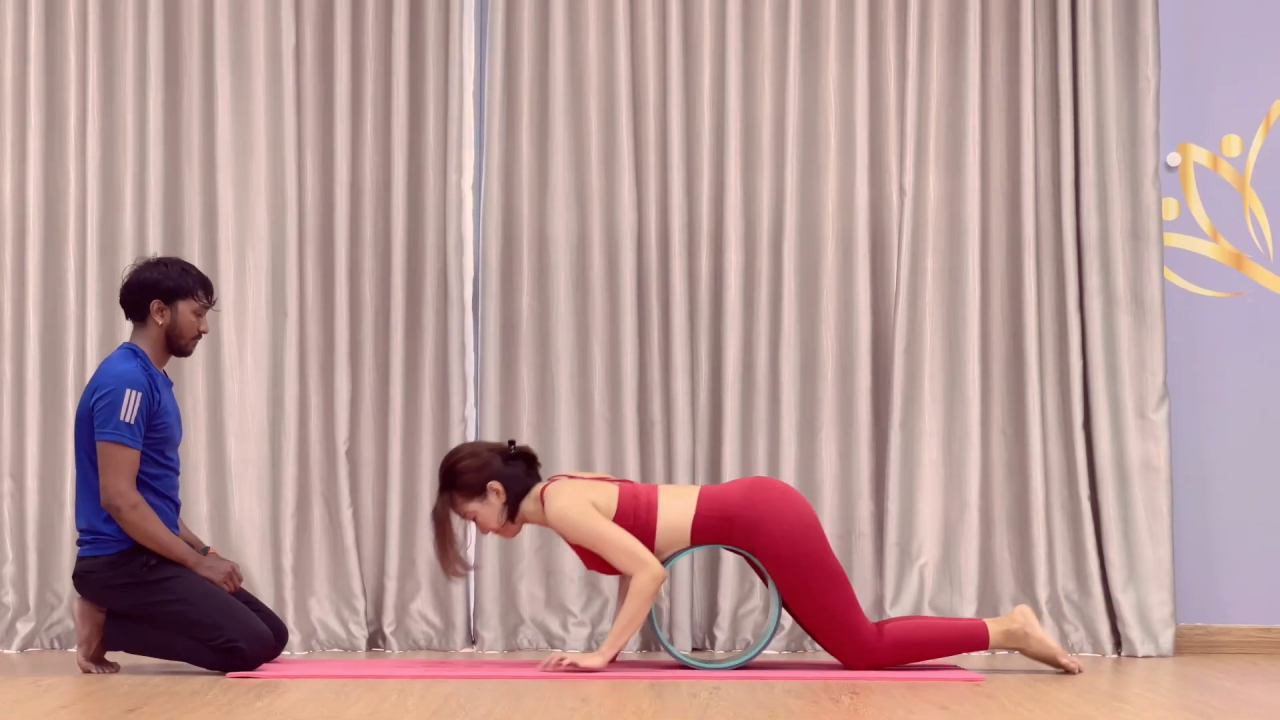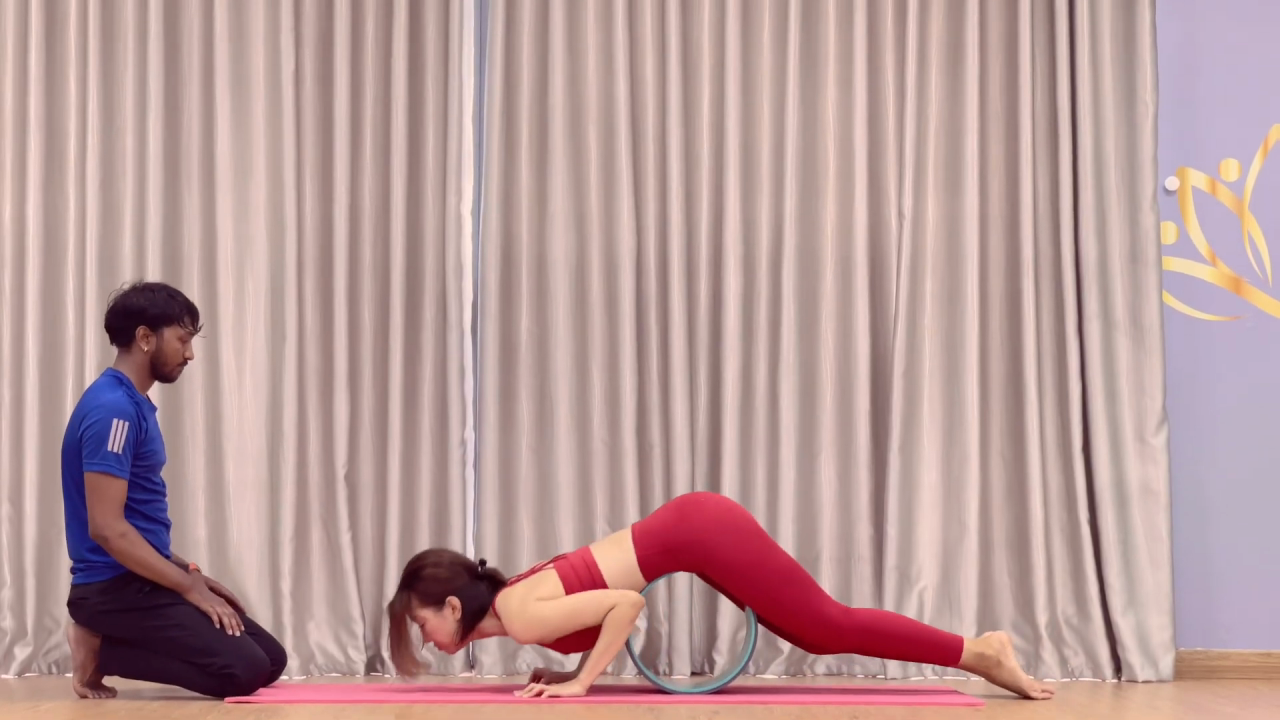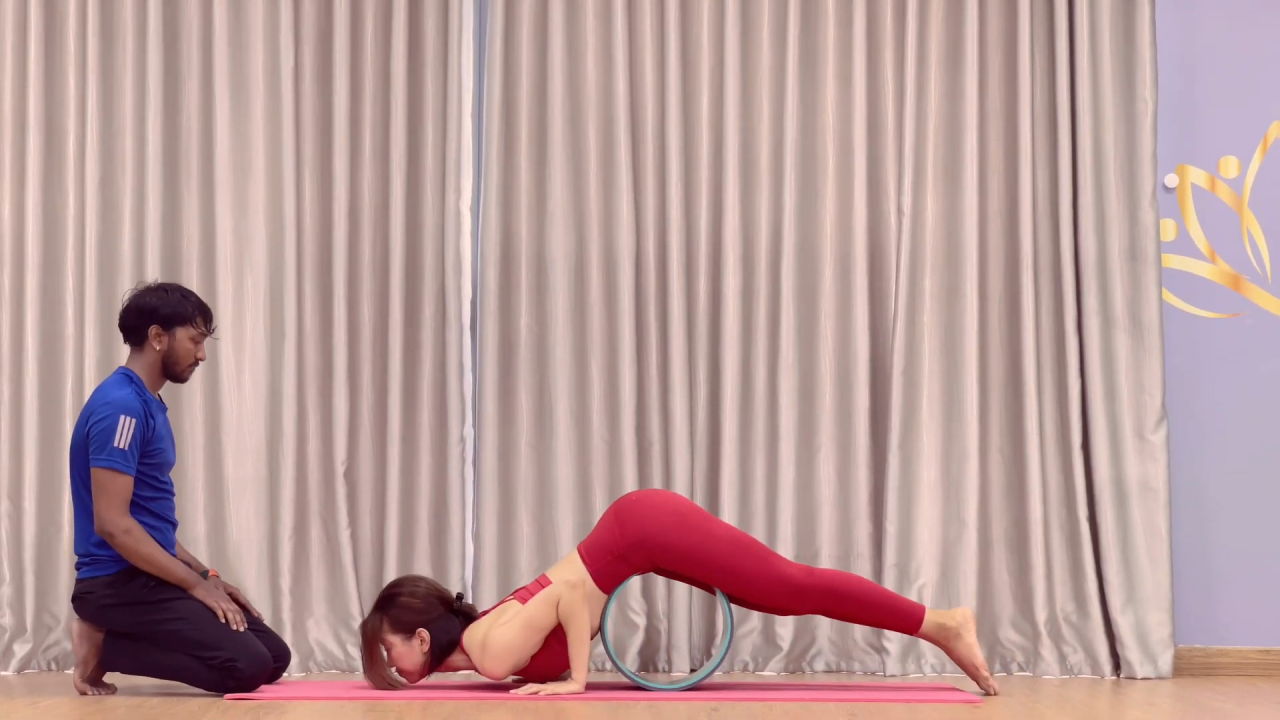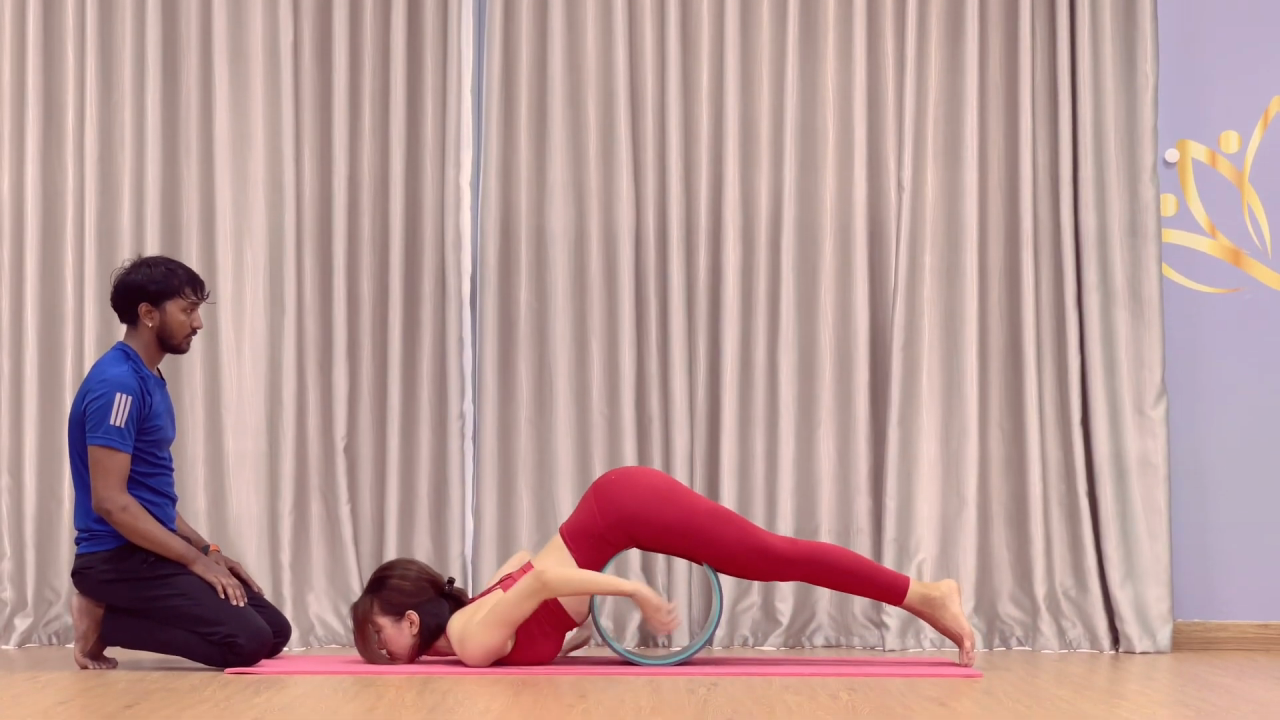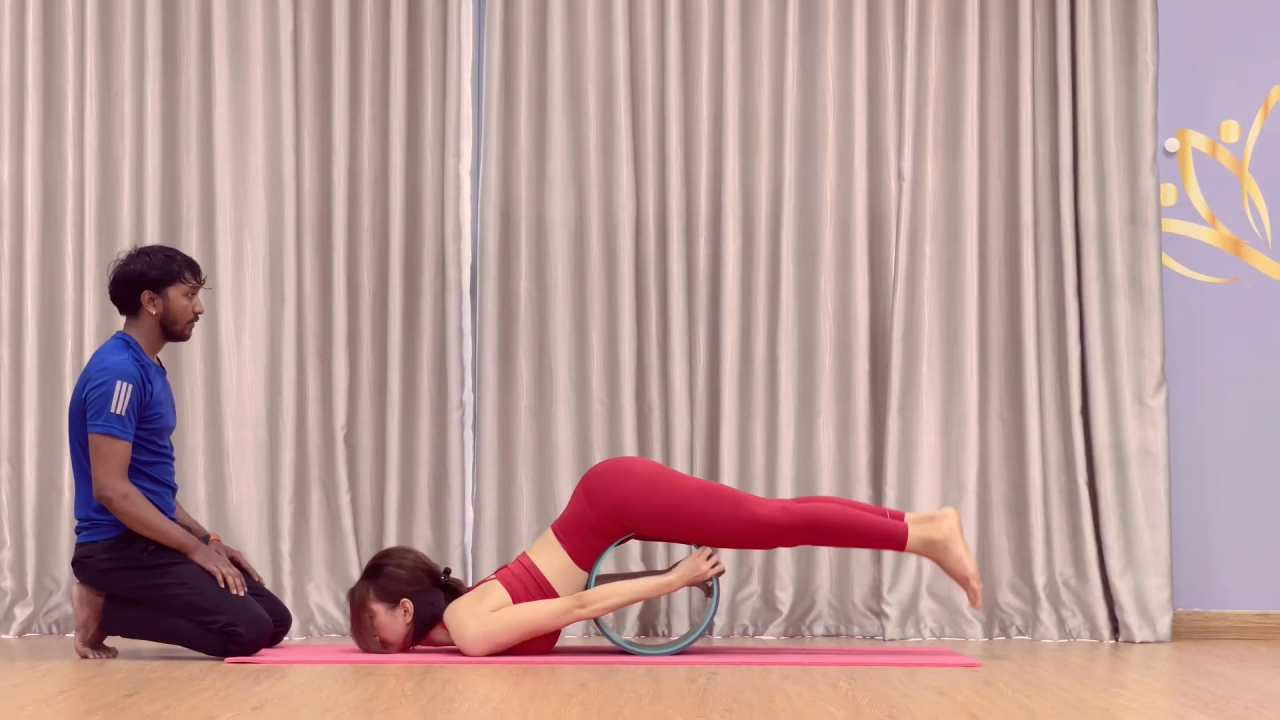
dt=1s
person 1, frame 1
left shoulder: (558, 506)
right shoulder: (566, 493)
left elbow: (649, 573)
right elbow: (634, 562)
left wrist: (603, 654)
right wrist: (607, 648)
left hip: (764, 520)
right hip: (758, 512)
left knee: (862, 649)
right knee: (853, 645)
left ankle: (1007, 631)
right ankle: (1002, 629)
person 1, frame 2
left shoulder: (520, 619)
right shoulder: (512, 597)
left elbow: (624, 603)
left wrist: (581, 682)
right wrist: (573, 673)
left hip: (702, 534)
right hip: (695, 526)
left knee: (830, 626)
right knee: (817, 635)
left ankle: (978, 653)
right ankle: (976, 652)
person 1, frame 3
left shoulder: (493, 655)
right shoulder: (479, 640)
left elbow: (569, 588)
left wrist: (575, 678)
right wrist: (564, 667)
left hip: (645, 529)
right hip: (640, 529)
left knee: (795, 588)
right knee: (787, 593)
left ankle: (941, 624)
right ankle: (939, 623)
person 1, frame 4
left shoulder: (472, 643)
right shoulder: (464, 623)
left elbow: (541, 581)
left wrist: (637, 593)
left hip: (625, 506)
right hip: (622, 507)
left knee: (775, 557)
right knee: (765, 561)
left ankle: (924, 595)
right ankle: (922, 597)
person 1, frame 5
left shoulder: (469, 634)
right shoulder: (458, 613)
left elbow: (579, 607)
left wrist: (673, 581)
left hip: (620, 497)
right hip: (616, 499)
left knee: (774, 525)
right knee: (773, 518)
left ankle: (926, 538)
right ankle: (921, 522)
person 2, frame 1
left shoulder: (156, 382)
right shoulder: (126, 379)
right elbow: (118, 498)
left wrist: (205, 555)
right wrist: (198, 562)
left hip: (150, 555)
right hip: (121, 561)
left knee: (272, 636)
right knee: (248, 647)
left ankle: (113, 619)
right ankle: (105, 625)
person 2, frame 2
left shoulder: (136, 405)
right shoulder: (112, 408)
right elbow: (108, 528)
left wrist: (189, 572)
right wrist: (190, 587)
left hip: (141, 580)
right hip: (115, 588)
left knee: (270, 660)
right knee: (245, 670)
left ankle: (108, 643)
right ankle: (101, 652)
person 2, frame 3
left shoulder: (148, 405)
right shoulder: (120, 406)
right elbow: (113, 524)
left wrist: (206, 576)
right wrist: (197, 584)
left hip: (147, 576)
right hip: (119, 582)
left knee: (274, 657)
right knee: (246, 666)
left ankle: (109, 638)
right ankle: (102, 648)
person 2, frame 4
left shoulder: (149, 380)
right shoulder: (117, 383)
right elbow: (110, 501)
left wrist: (207, 551)
right wrist: (196, 559)
left hip: (148, 551)
right hip: (119, 557)
left knee: (274, 632)
right knee: (247, 641)
left ankle: (109, 613)
right ankle: (102, 622)
person 2, frame 5
left shoulder: (149, 368)
right shoulder: (118, 371)
right elbow: (111, 489)
left wrist: (207, 540)
right wrist: (196, 548)
left hip: (148, 540)
right hip: (120, 546)
left knee: (274, 621)
right knee: (247, 630)
left ankle: (109, 603)
right ankle: (102, 611)
